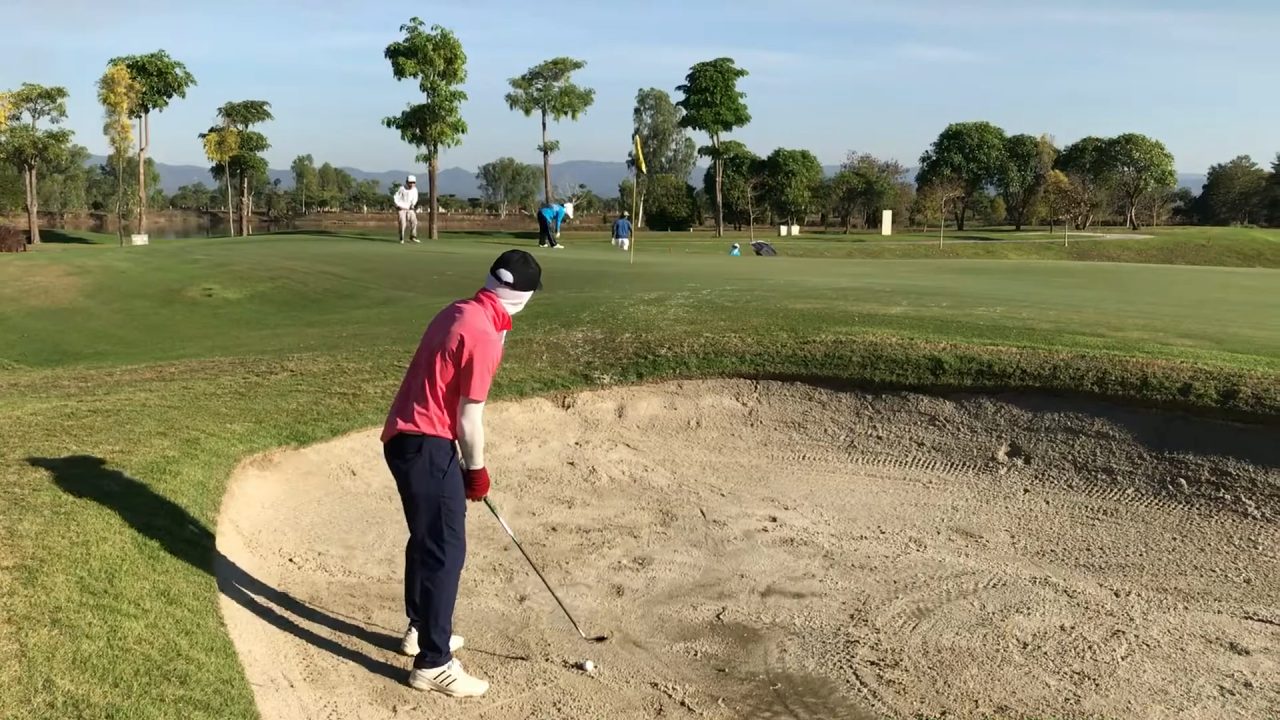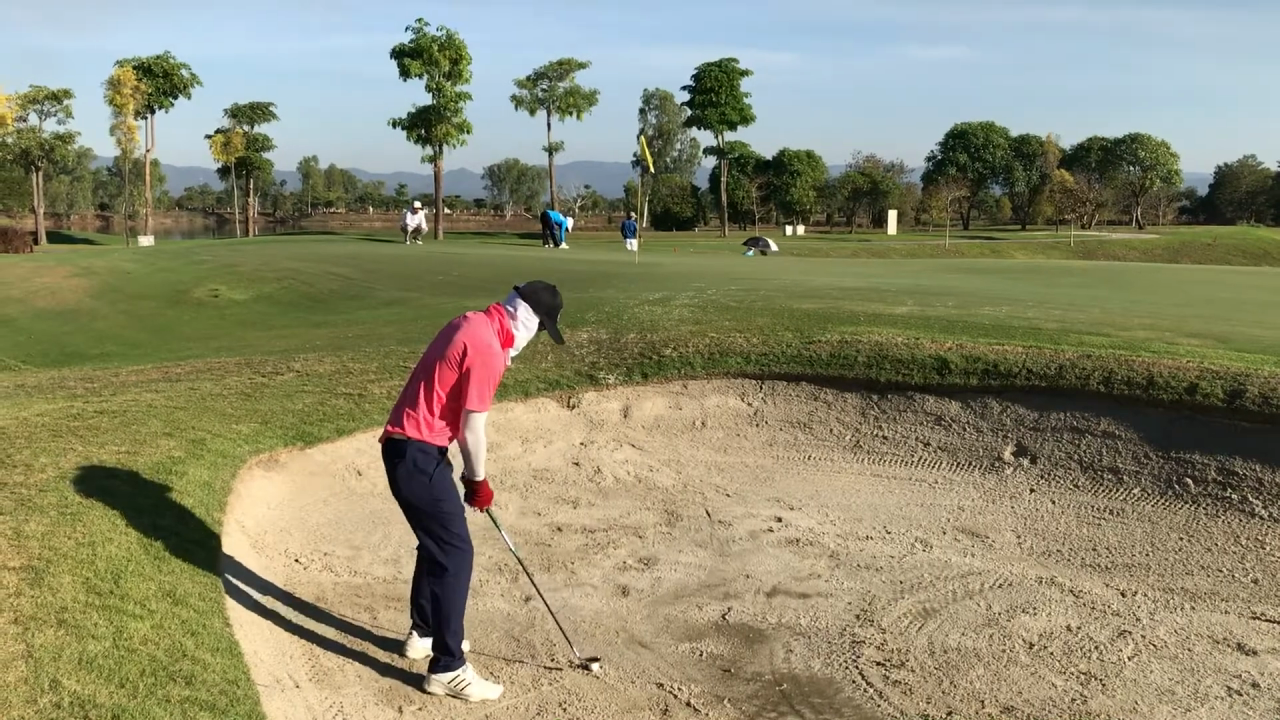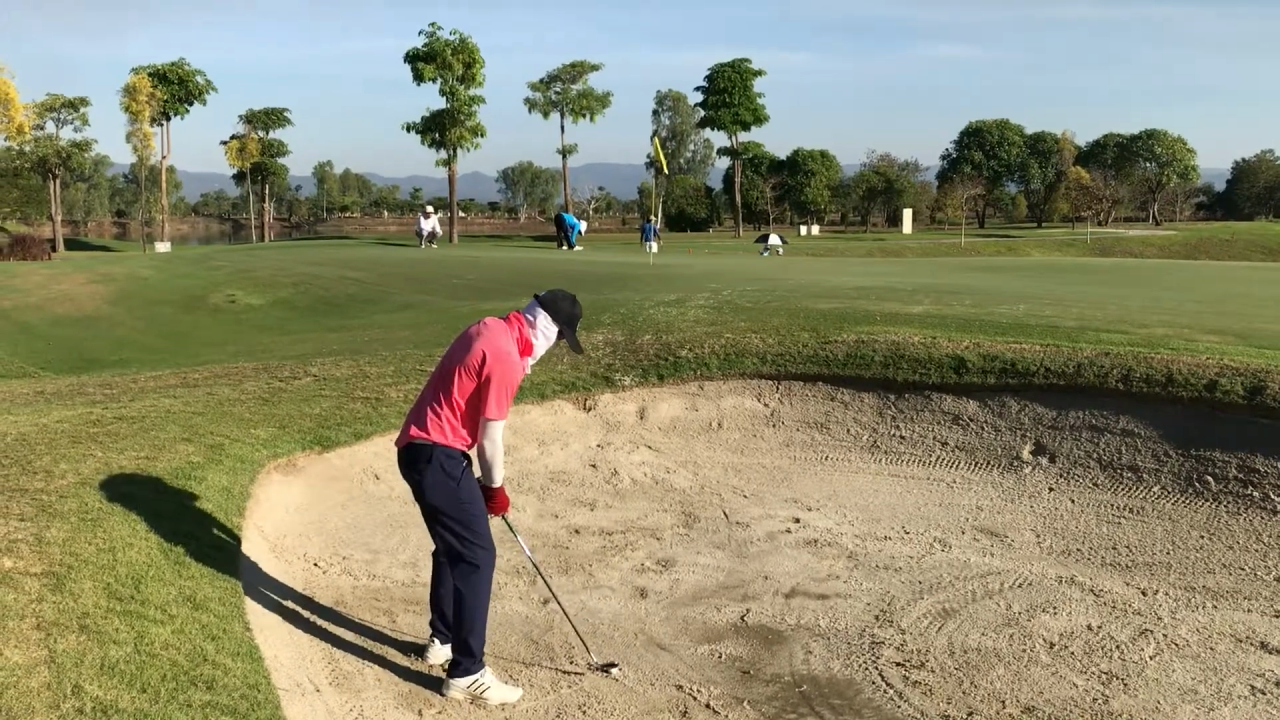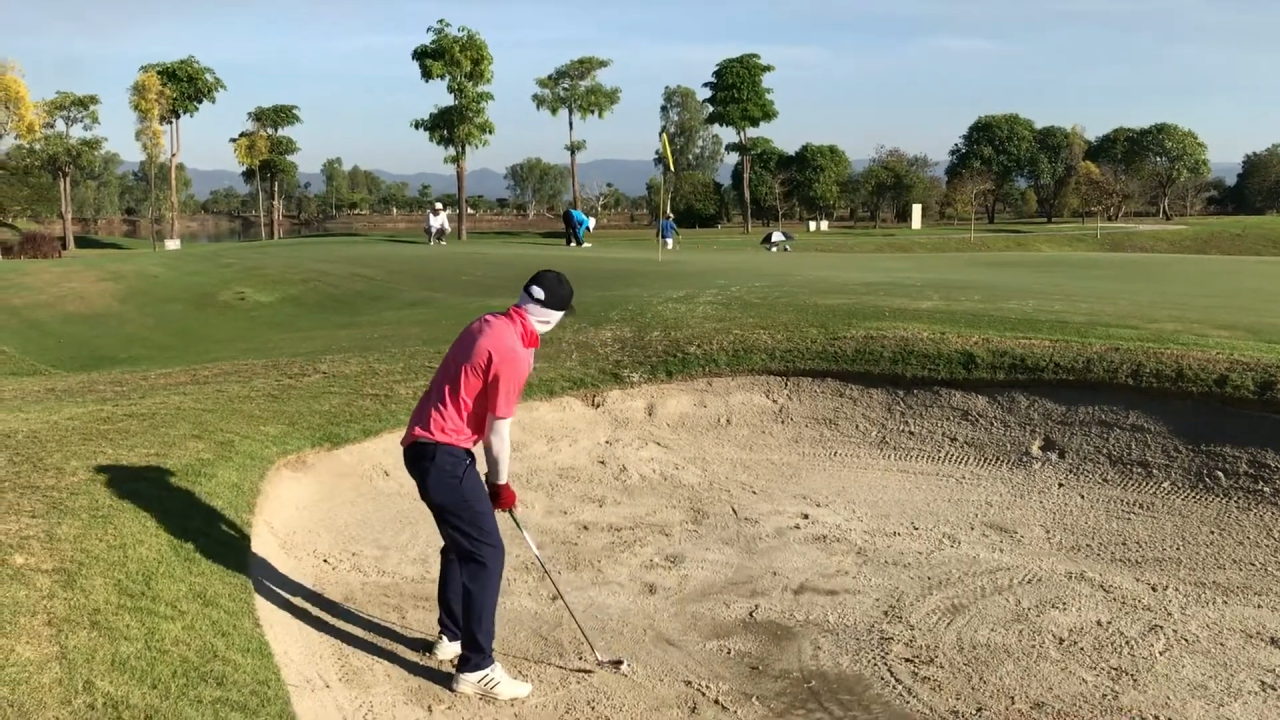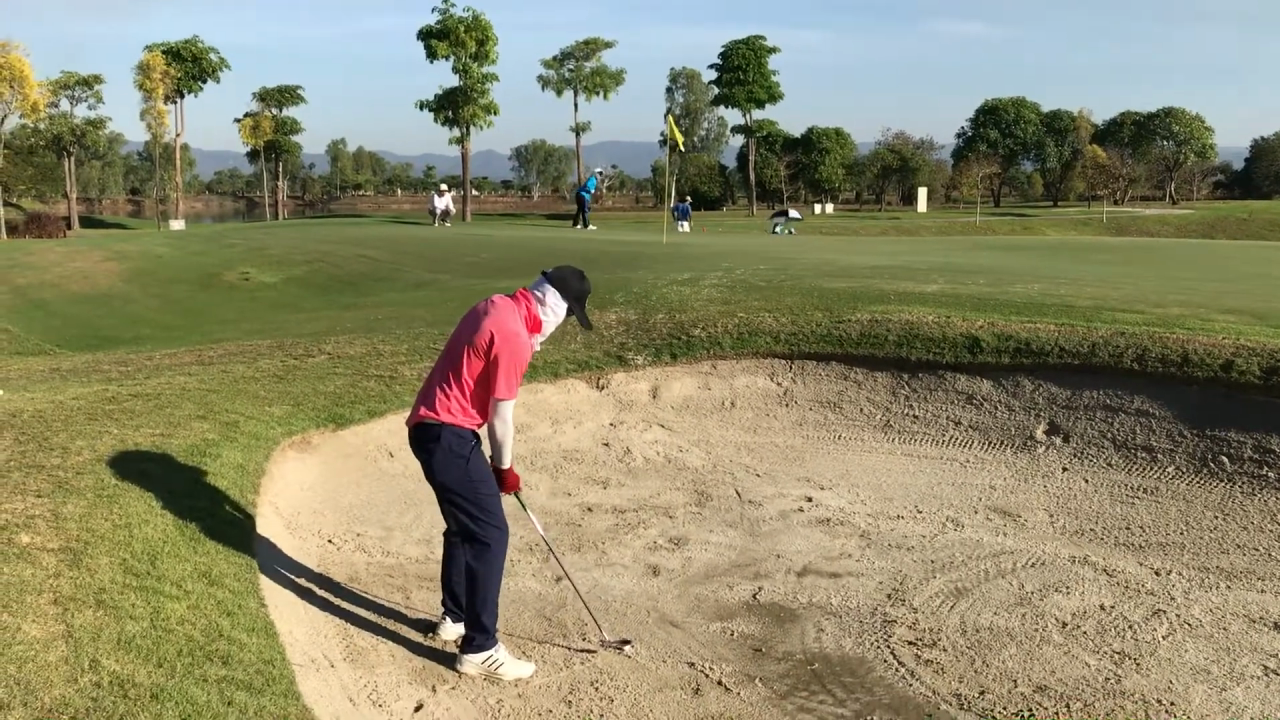
dt=1s
person 1, frame 1
left shoulder: (457, 312)
right shoulder: (485, 338)
right elbow: (468, 419)
left wrist: (467, 466)
right wrist: (477, 470)
left hip: (403, 437)
right hip: (427, 446)
left knee: (426, 539)
right knee: (445, 552)
left ankle: (421, 630)
right ankle: (432, 664)
person 1, frame 2
left shoulder: (470, 322)
right shoulder: (488, 349)
right elbow: (471, 429)
left wrist: (471, 475)
right wrist: (478, 481)
left hip: (403, 444)
right hip: (419, 453)
left knee: (436, 543)
right knee: (454, 556)
left ankle: (423, 633)
right ankle: (446, 669)
person 1, frame 3
left shoulder: (489, 328)
right shoulder: (506, 358)
right elbow: (490, 435)
left wrist: (486, 482)
right wrist: (495, 488)
left hip: (417, 448)
right hip: (438, 456)
left knee: (452, 548)
right knee: (476, 557)
left ankle: (443, 640)
right ankle: (466, 674)
person 1, frame 4
left shoulder: (488, 324)
right shoulder: (513, 354)
right elbow: (497, 432)
right wrist: (501, 484)
left hip: (423, 445)
right hip: (444, 455)
left knee: (461, 544)
right knee: (486, 554)
left ankle: (452, 636)
right ankle: (475, 669)
person 1, frame 5
left shoulder: (497, 305)
right shoulder: (514, 336)
right elbow: (500, 415)
right wrist: (504, 468)
left hip: (429, 426)
right hip: (449, 435)
left knee: (465, 526)
right knee: (490, 534)
left ankle: (454, 617)
right ankle: (479, 649)
